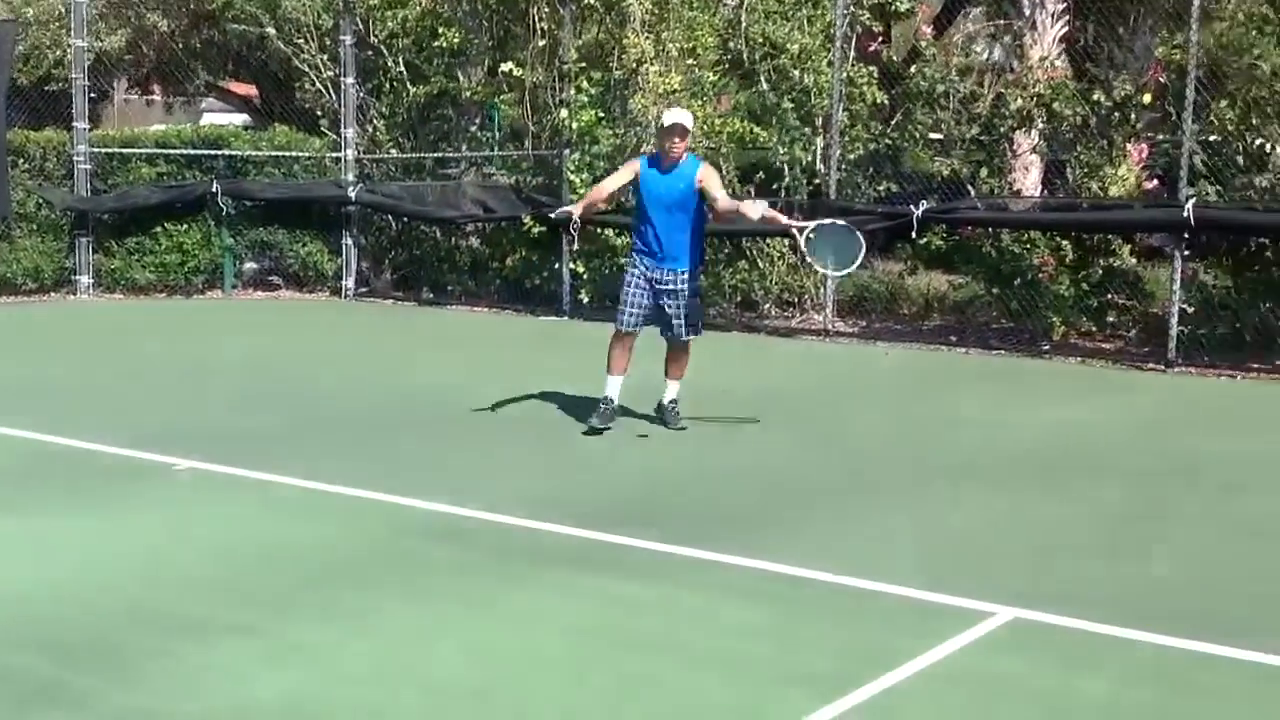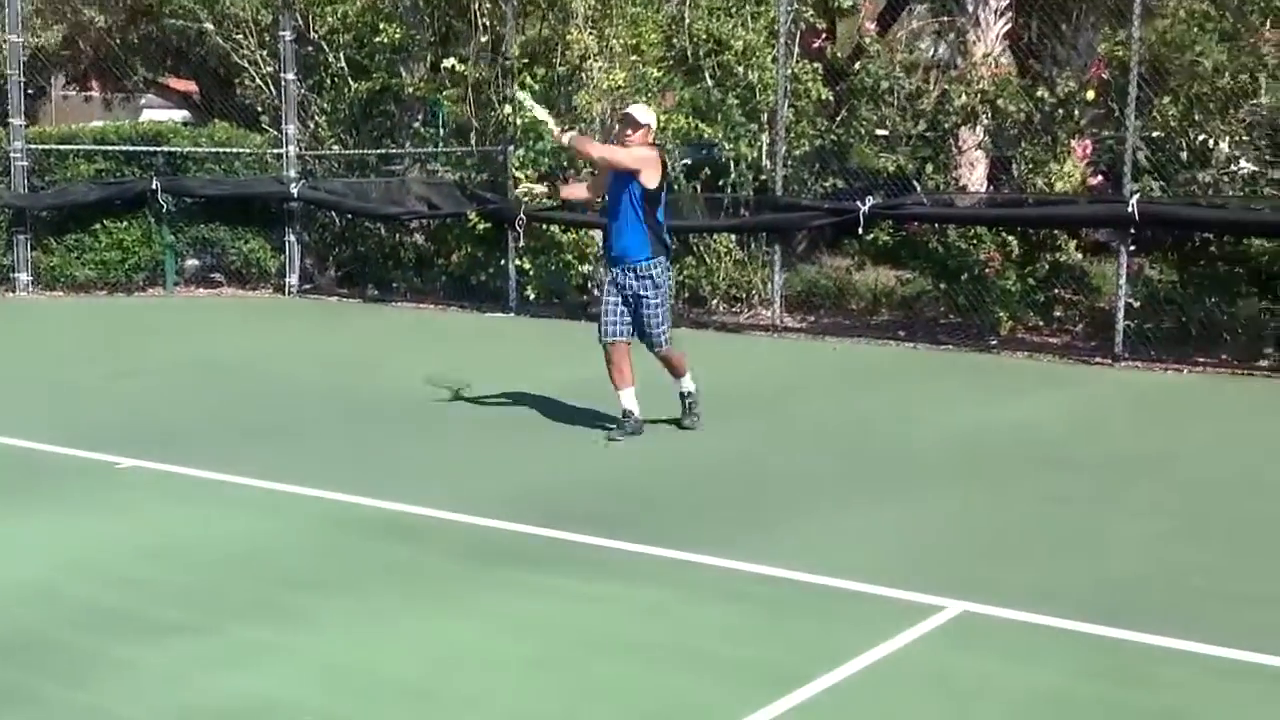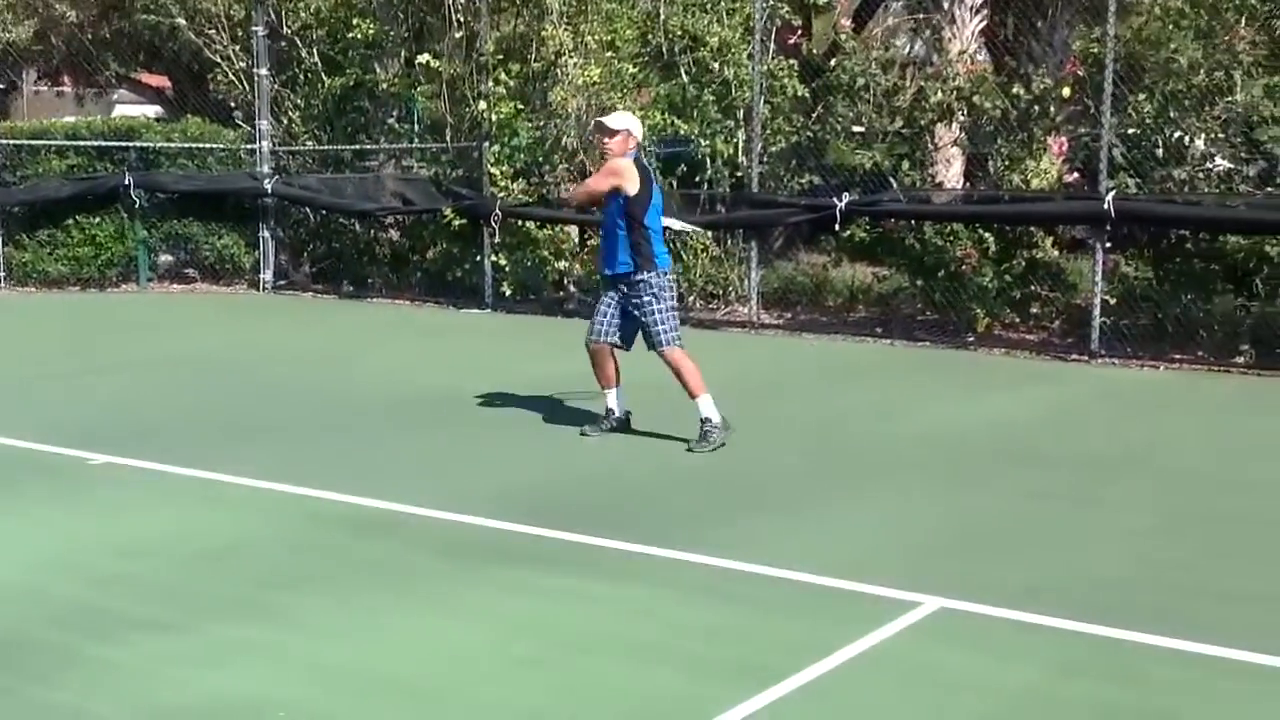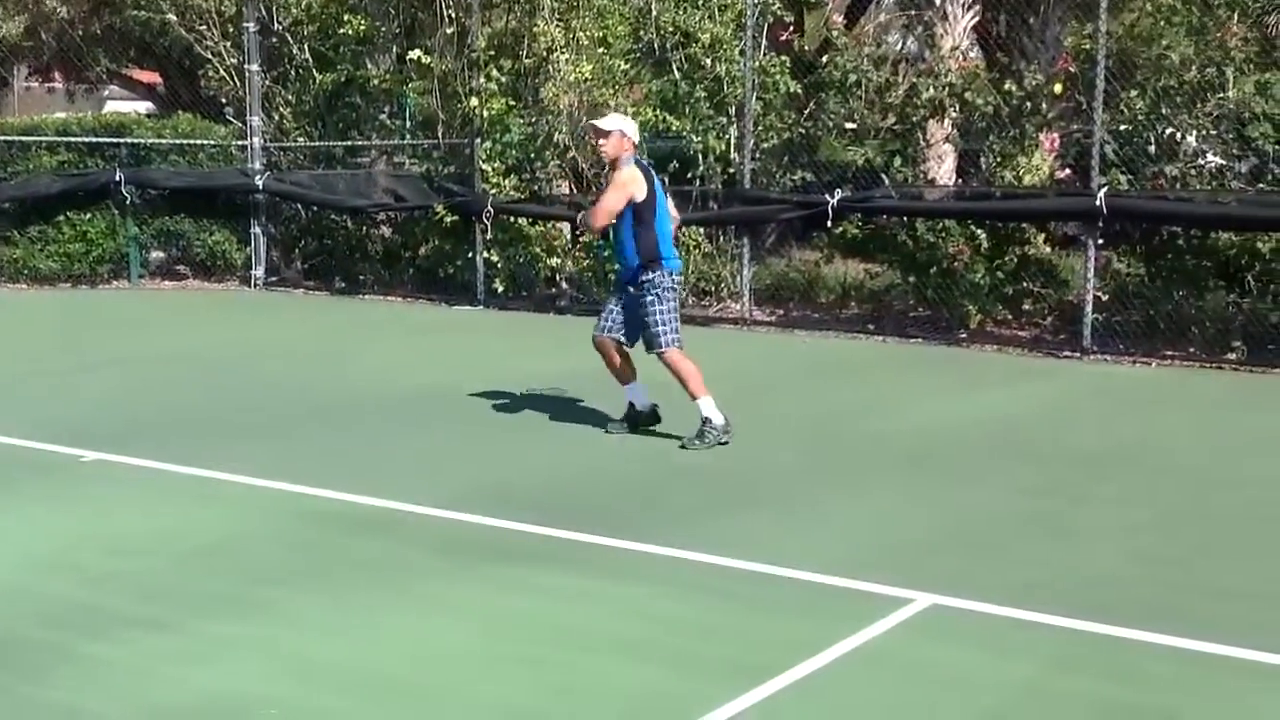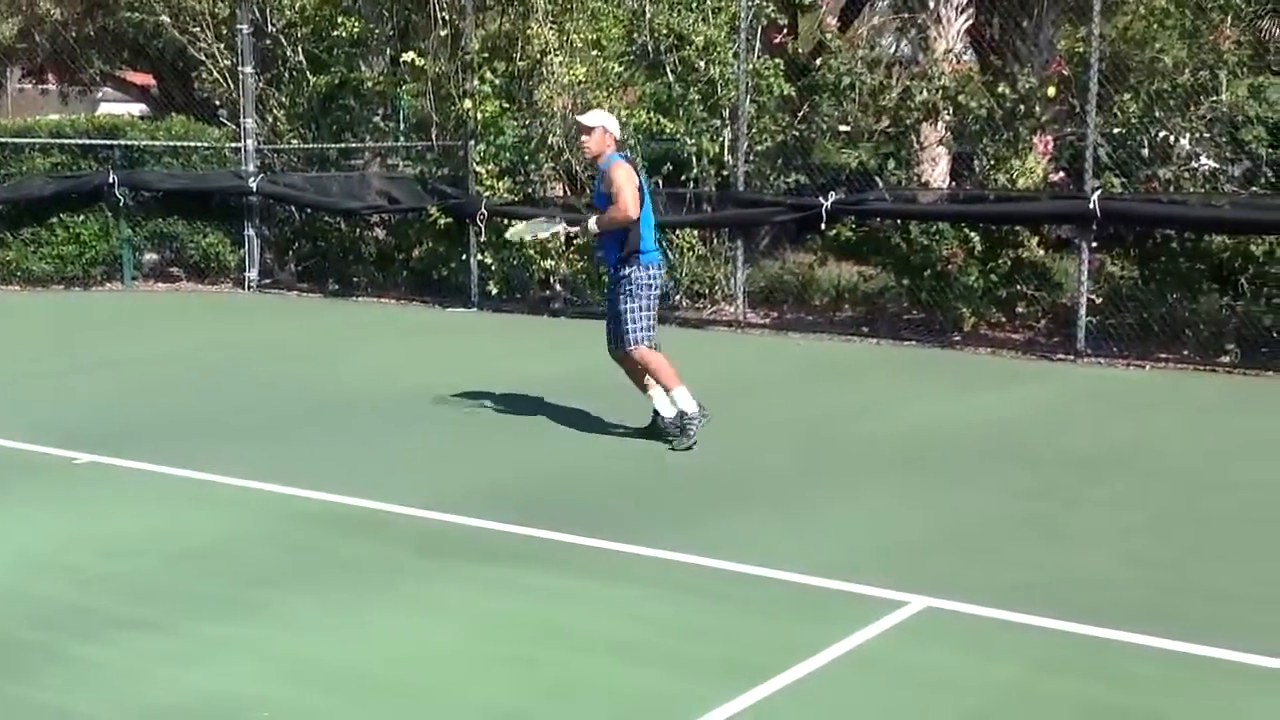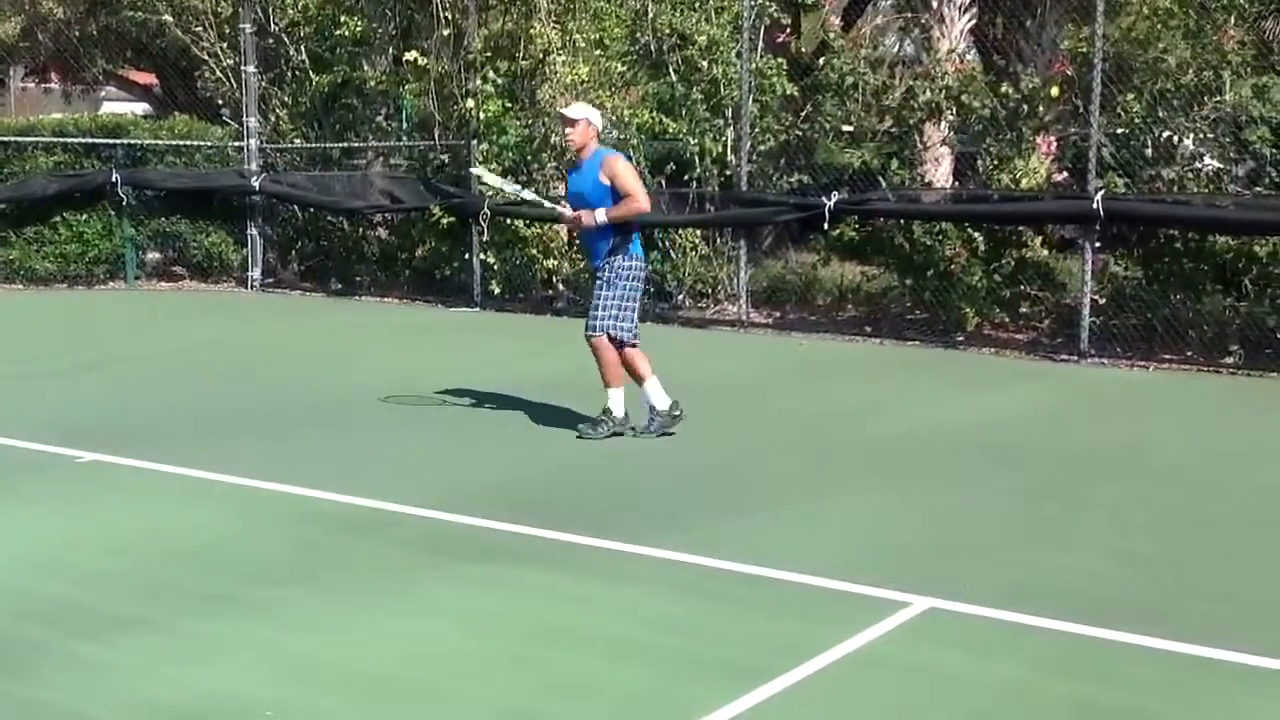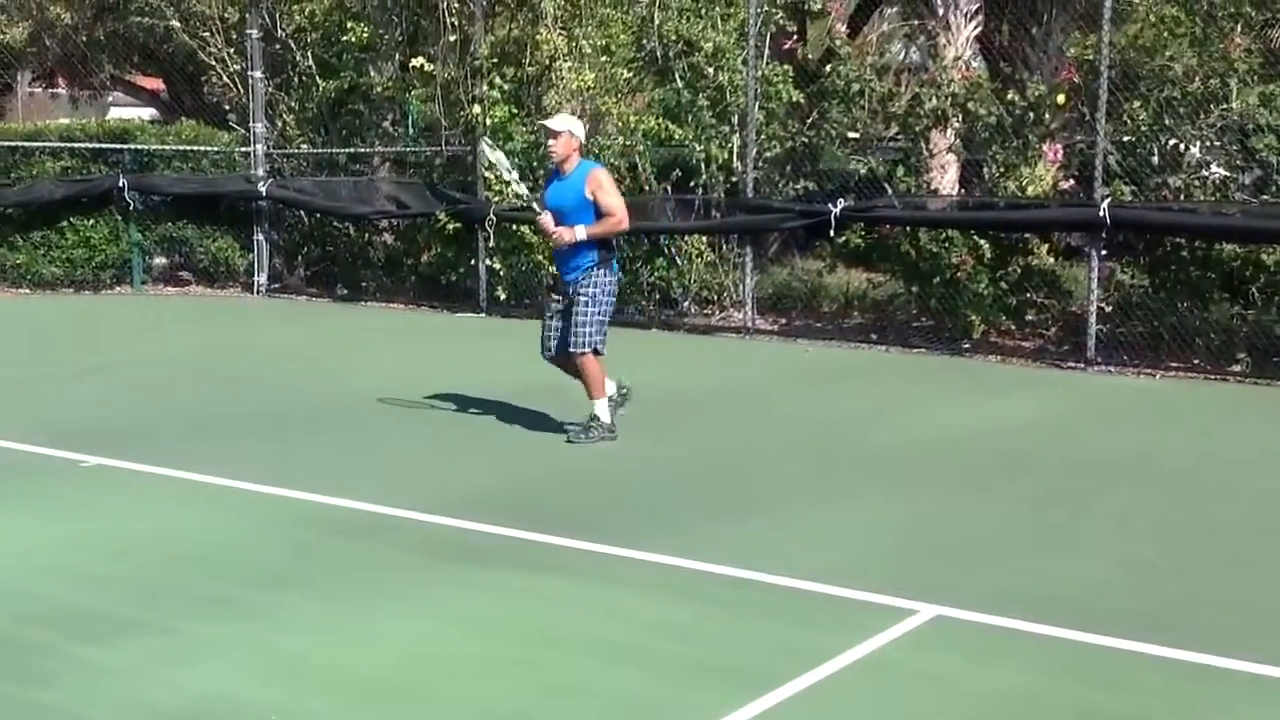
dt=0.2s
person 1, frame 1
left shoulder: (701, 171)
right shoulder: (640, 166)
left elbow: (724, 205)
right elbow: (604, 189)
left wrist: (752, 209)
right wrist: (581, 205)
left hip: (682, 271)
right hip: (642, 265)
left knee: (680, 340)
right knee: (624, 331)
left ankle: (668, 402)
right ankle: (609, 402)
person 1, frame 2
left shoulder: (649, 157)
right shoulder: (611, 166)
left elbow: (599, 152)
right elbow: (586, 192)
left wrist: (570, 139)
right wrist: (552, 189)
left hip: (650, 267)
right hip: (617, 268)
left knee: (660, 345)
right knee: (615, 343)
left ankle: (688, 390)
right ankle: (630, 414)
person 1, frame 3
left shoulder: (621, 166)
right shoulder: (634, 171)
left elbow: (576, 196)
left wrist: (586, 183)
left hip: (649, 276)
right hip: (622, 278)
left knee: (668, 349)
right knee: (597, 342)
left ankle: (713, 421)
right ankle: (616, 414)
person 1, frame 4
left shoulder: (626, 172)
right shoulder: (636, 174)
left elbow: (596, 219)
right elbow: (673, 218)
left wrist: (584, 218)
left hip: (657, 275)
right hip: (634, 276)
left knee: (668, 350)
right knee: (605, 339)
left ankle: (715, 422)
right ankle: (640, 407)
person 1, frame 5
left shoulder: (616, 168)
right shoulder: (605, 174)
left elbow: (628, 211)
left wrist: (593, 224)
right wrist: (595, 231)
left hip: (640, 269)
right hip: (623, 272)
left knee: (637, 348)
right knee: (620, 350)
left ankle: (690, 410)
right ankle: (665, 415)
person 1, frame 6
left shoulder: (612, 162)
right shoulder: (574, 171)
left elbow: (642, 203)
left wrist: (598, 216)
right wrist: (569, 217)
left hip: (622, 262)
right hip: (600, 265)
left knee: (599, 336)
right knee: (620, 342)
left ankle: (615, 414)
right ankle: (664, 407)
person 1, frame 7
left shoulder: (595, 176)
right shoulder: (551, 179)
left elbow: (620, 221)
left wrist: (577, 232)
right wrist: (547, 227)
left hip: (596, 275)
right hip: (565, 278)
left knee: (583, 350)
right knee: (553, 350)
left ankle: (603, 419)
right ankle: (611, 390)
